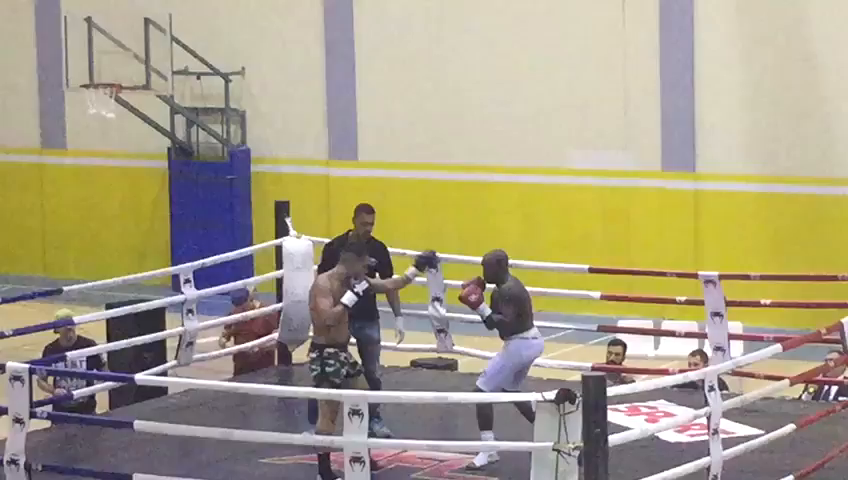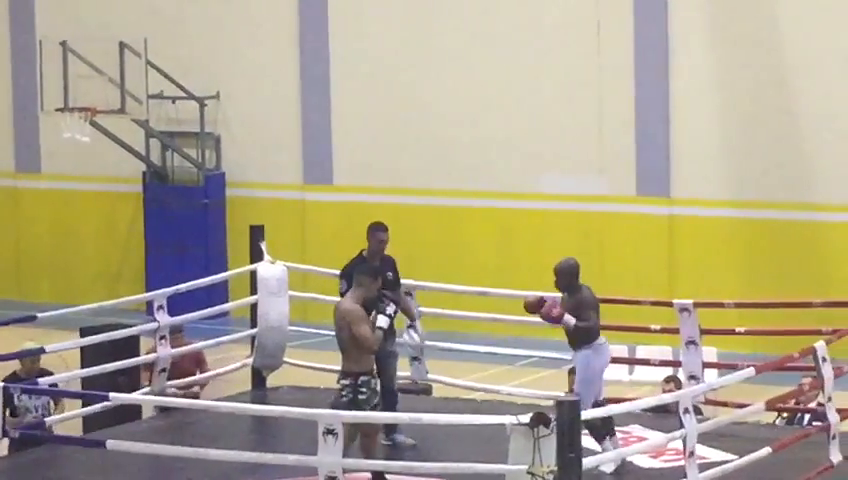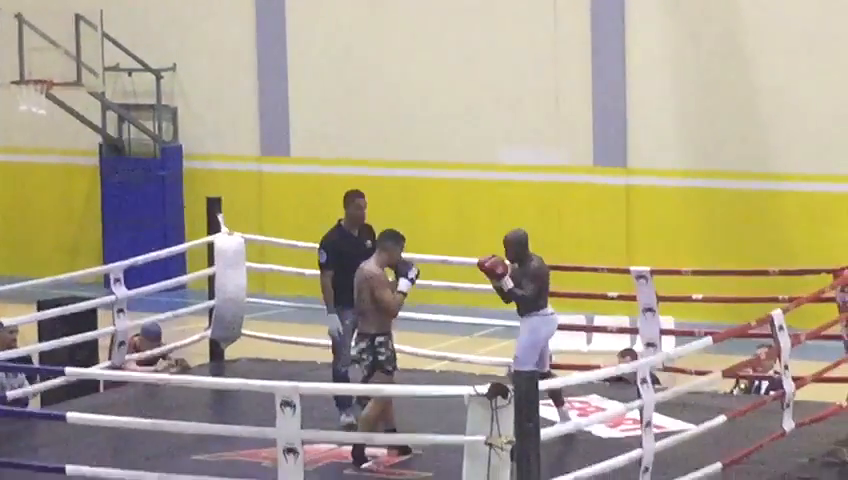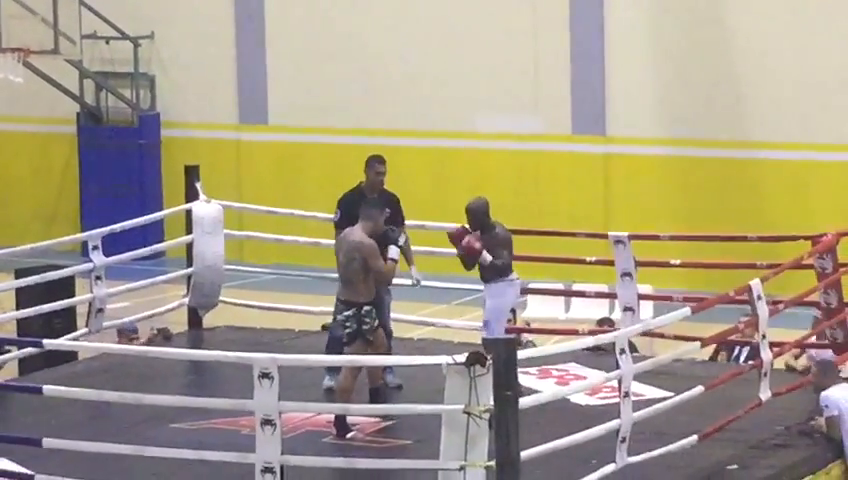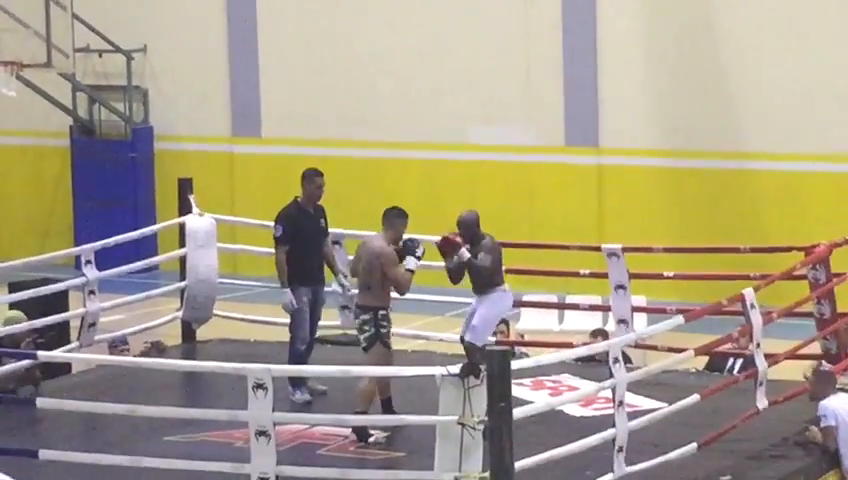
dt=1s
person 1, frame 1
left shoulder: (379, 249)
right shoulder: (334, 247)
left wrist: (398, 317)
left hip: (368, 319)
left knee: (372, 373)
left ankle: (374, 419)
right ankle: (315, 423)
person 1, frame 2
left shoulder: (389, 263)
right shoulder: (352, 269)
left elbow: (399, 295)
left wrist: (415, 321)
left hip: (387, 335)
left knee: (390, 387)
left ankle: (391, 432)
person 1, frame 3
left shoulder: (368, 232)
right shoulder: (332, 240)
right elbow: (326, 279)
right wrist: (331, 315)
right hip: (344, 308)
right knee: (342, 361)
right ankle: (345, 409)
person 1, frame 4
left shoulder: (391, 200)
right shoulder: (349, 200)
left elbow: (400, 234)
right elbow: (340, 238)
left wrist: (412, 267)
left knee: (383, 324)
left ankle: (385, 370)
right ankle: (331, 373)
person 1, frame 5
left shoulder: (319, 212)
right shoulder: (288, 215)
right elbow: (280, 254)
left wrist: (339, 275)
right wrist: (285, 289)
left hip: (317, 283)
right hip: (297, 286)
left knee: (310, 336)
right knee: (300, 337)
left ankle: (302, 379)
right ankle: (296, 386)
person 2, frame 1
left shoulder: (354, 281)
right shoulder: (323, 283)
left elbow: (388, 285)
right elbow: (328, 319)
left wrist: (416, 268)
right wrist: (353, 294)
left hip: (341, 351)
right hip: (324, 354)
right knee: (330, 410)
person 2, frame 2
left shoulder: (349, 305)
right shoulder: (352, 310)
right elbow: (372, 345)
left wrist: (380, 316)
right wrist: (385, 319)
left hip: (364, 377)
right hip: (356, 381)
left knee: (371, 429)
right knee: (347, 436)
person 2, frame 3
left shoulder: (368, 269)
right shoulder: (374, 274)
right elbow: (392, 310)
left wrist: (399, 280)
right wrist: (406, 282)
left hip: (377, 339)
right hip: (374, 342)
left knee: (385, 394)
right knee: (379, 398)
left ankle: (392, 441)
right ankle: (359, 452)
person 2, frame 4
left shoulder: (345, 235)
right shoulder: (365, 244)
right elbow: (386, 276)
left wrist: (386, 245)
right wrist: (395, 248)
left hip: (353, 305)
right hip: (357, 310)
left knee: (380, 348)
right knee: (353, 367)
left ankle: (377, 402)
right ankle: (340, 422)
person 2, frame 5
left shoulder: (366, 243)
right shoulder: (385, 252)
left elbow: (353, 271)
right elbow: (402, 288)
right wrist: (412, 259)
left hip: (366, 310)
right hip: (374, 314)
left knee: (385, 363)
left ankle: (388, 411)
right ankle: (359, 426)
person 3, frame 1
left shoulder: (506, 290)
right shoulder: (509, 287)
left elbow: (504, 323)
right elbow: (495, 322)
left wrist: (480, 307)
right wrist: (478, 302)
left hip: (519, 345)
right hip: (531, 342)
left knee: (481, 390)
right knee: (509, 391)
left ankle: (488, 450)
person 3, frame 2
left shoulder: (585, 297)
right shoulder: (568, 294)
left elbow: (591, 327)
right elbow: (562, 318)
left wrist: (565, 319)
right wrist: (543, 310)
left hip: (592, 353)
right hip: (585, 353)
left knee: (580, 407)
right knee: (596, 402)
left ankle: (610, 453)
right ankle: (614, 448)
person 3, frame 3
left shoulder: (534, 267)
right shoulder: (519, 266)
left elbow: (526, 298)
right elbow: (508, 297)
left wrist: (504, 280)
right wrist: (496, 278)
left hip: (537, 321)
right hip: (538, 320)
left knee: (519, 374)
right knee: (542, 372)
right ankle: (565, 418)
person 3, frame 4
left shoulder: (499, 235)
right shoulder: (477, 231)
left elbow: (505, 268)
right elbow: (468, 265)
left wrist: (482, 255)
right wrist: (460, 247)
left hip: (503, 287)
right hip: (492, 287)
left knee: (490, 339)
right knee: (494, 337)
person 3, frame 5
left shoulder: (487, 244)
right shoulder: (467, 246)
left elbow: (482, 270)
right elbow: (455, 279)
left wrist: (460, 251)
right wrist: (448, 257)
left hip: (497, 297)
right hip: (483, 297)
left knee: (471, 344)
right knee: (467, 340)
